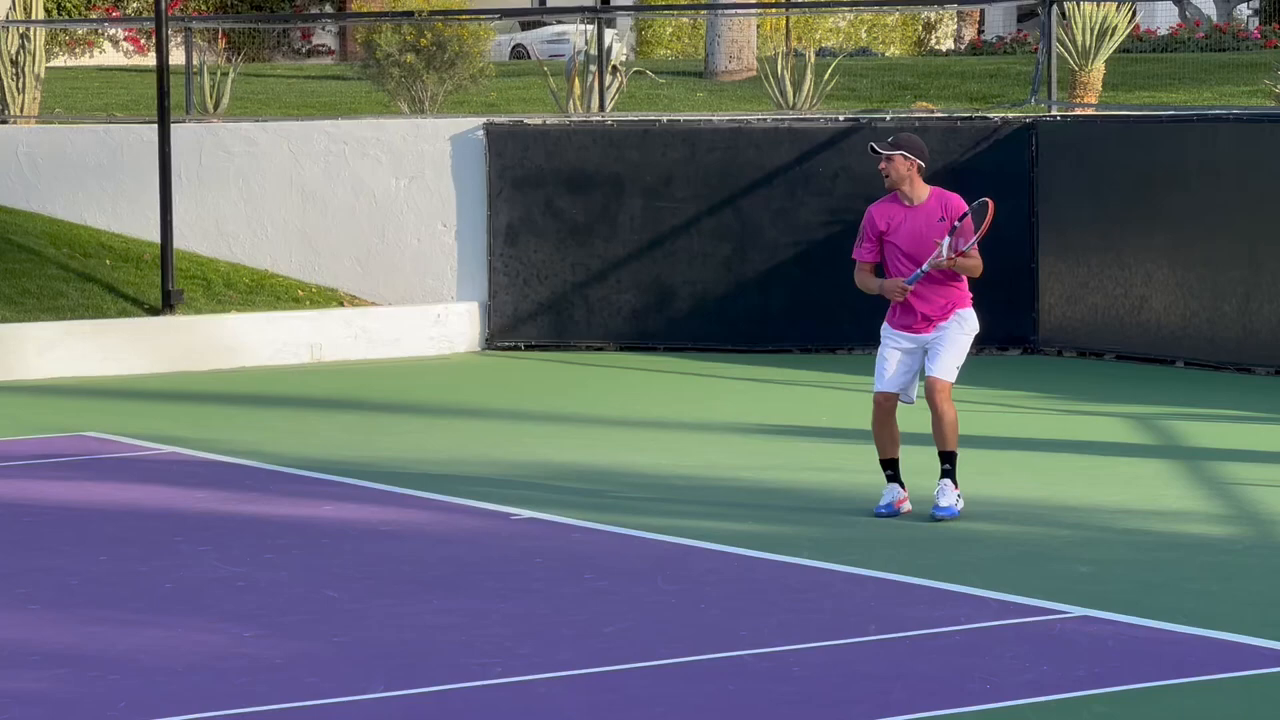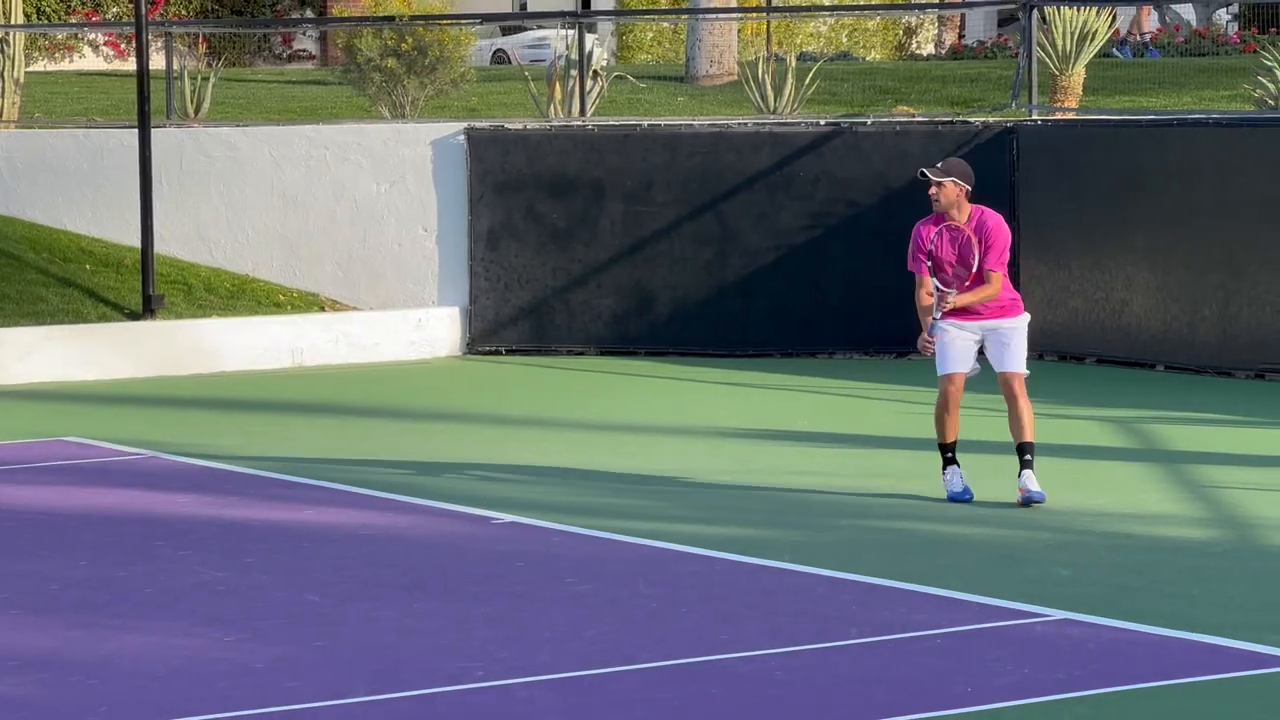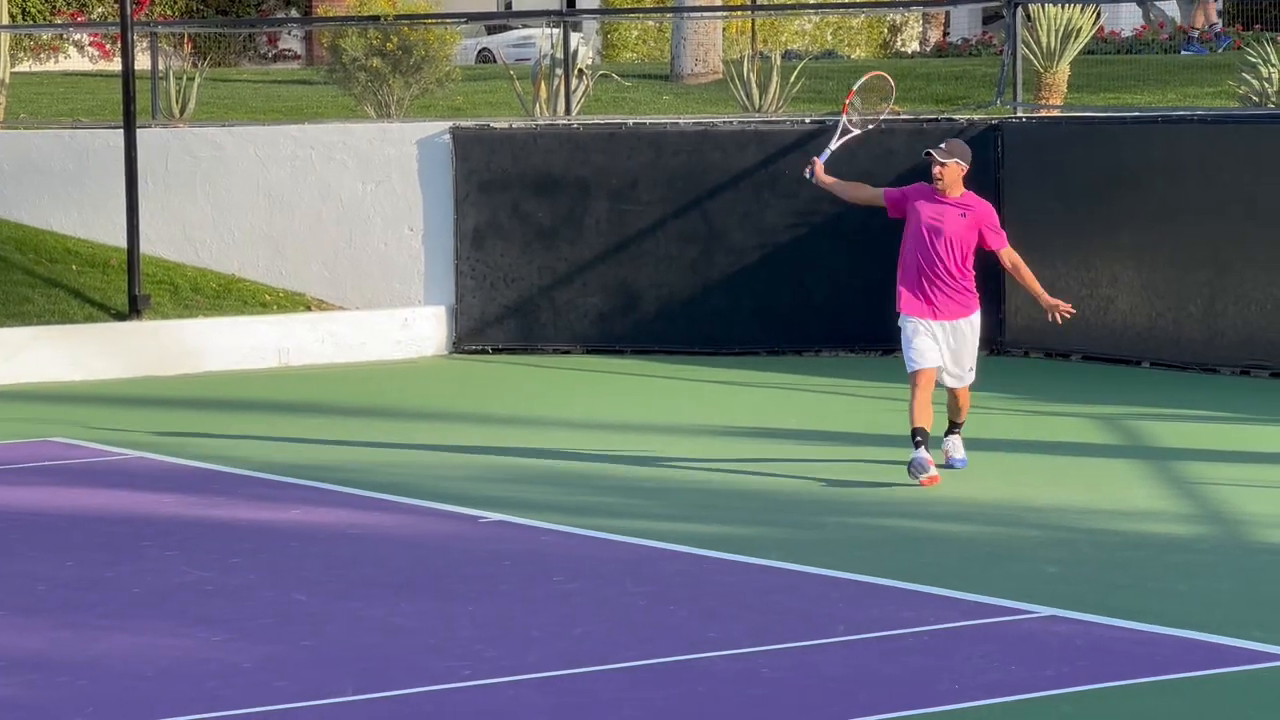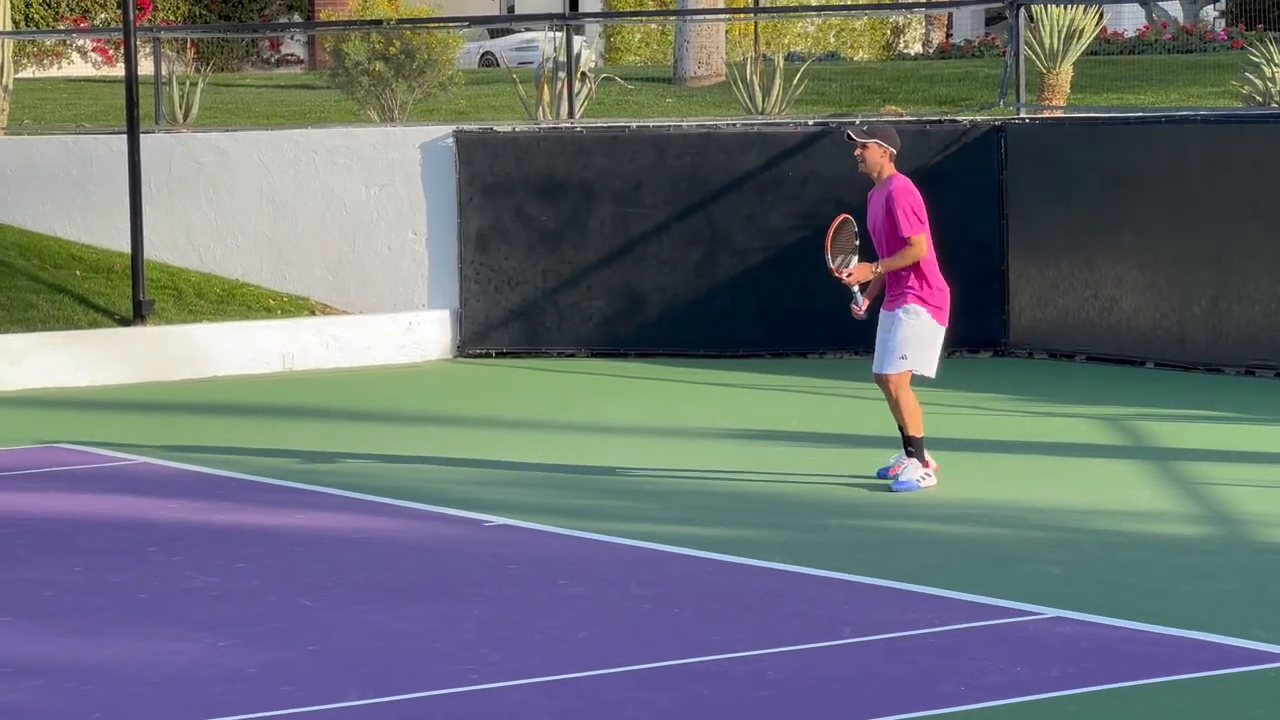
dt=1s
person 1, frame 1
left shoulder: (951, 205)
right shoulder: (876, 213)
left elbow: (975, 266)
right elbow: (862, 275)
left wrist: (952, 263)
right wrist: (888, 286)
left hip: (951, 318)
right hip: (901, 326)
left knee: (937, 387)
right knee: (883, 401)
left ankle: (949, 482)
right ankle: (894, 488)
person 1, frame 2
left shoulder: (991, 223)
right shoulder: (924, 231)
left elbow: (994, 286)
right elbow: (923, 291)
left wrist: (954, 301)
right wrist: (925, 330)
left hip: (1004, 314)
right hip: (951, 321)
left knee: (1014, 383)
right knee: (950, 387)
left ankle: (1028, 474)
right ankle: (951, 468)
person 1, frame 3
left shoulder: (980, 210)
right shoulder: (916, 195)
left elbow: (1010, 260)
right elbow: (869, 194)
left wrist: (1045, 299)
right wrist: (827, 180)
left hip: (961, 315)
right hip: (917, 314)
left knee: (959, 386)
right knee: (921, 382)
left ankle: (953, 437)
right ankle: (921, 459)
person 1, frame 4
left shoulder: (900, 191)
right shoulder: (876, 195)
left elbow: (920, 249)
left wrist: (873, 269)
right wrist: (868, 295)
left hip: (919, 300)
right hip: (895, 300)
left knee: (897, 380)
right knee: (884, 378)
left ankle: (921, 465)
right ankle: (912, 451)
